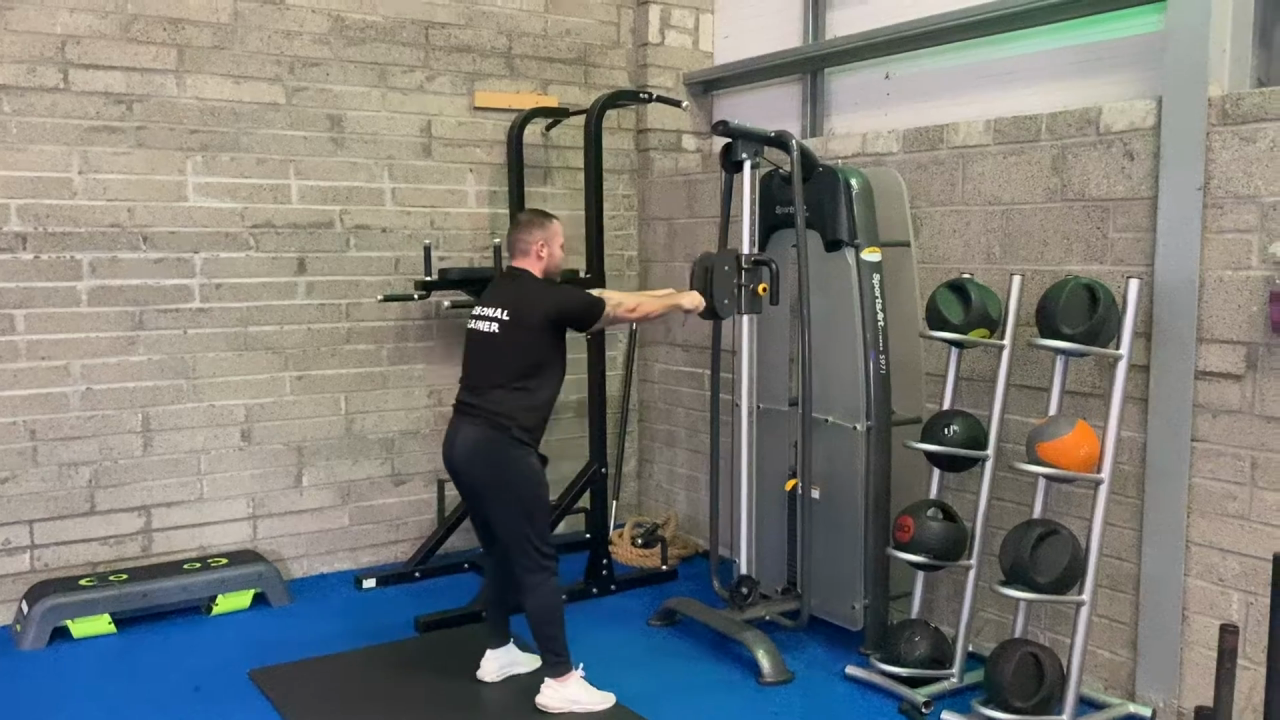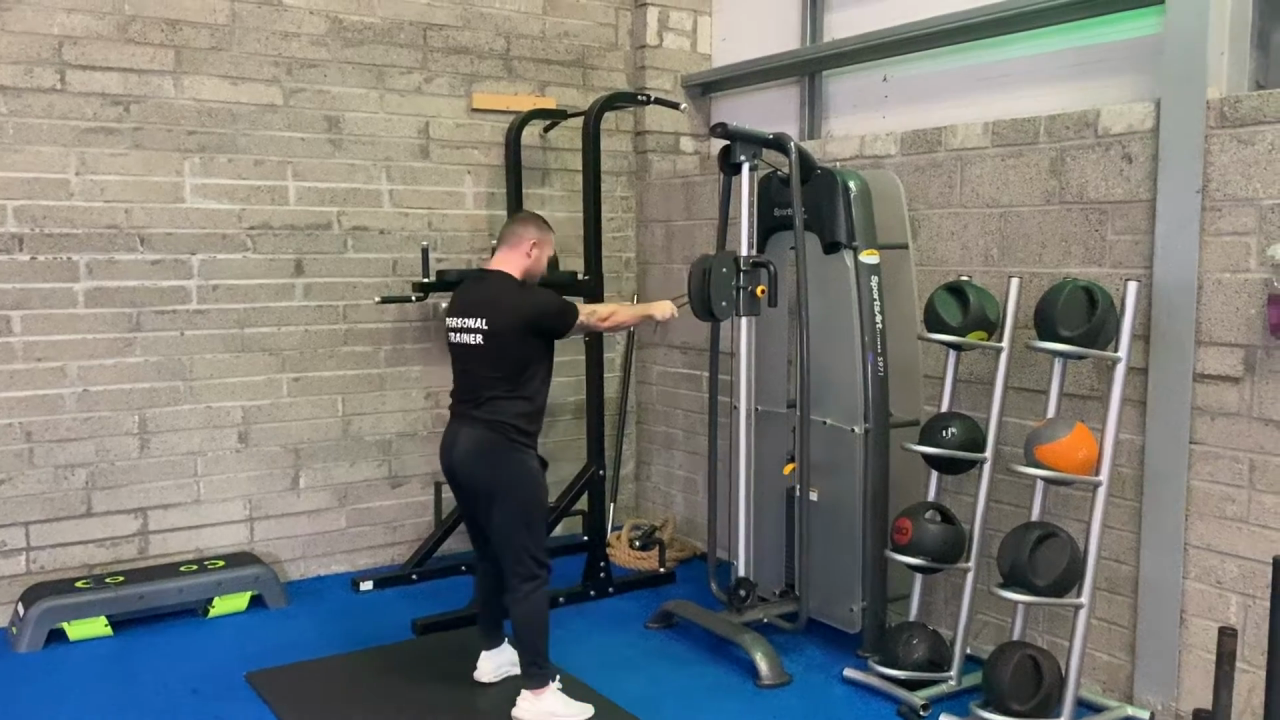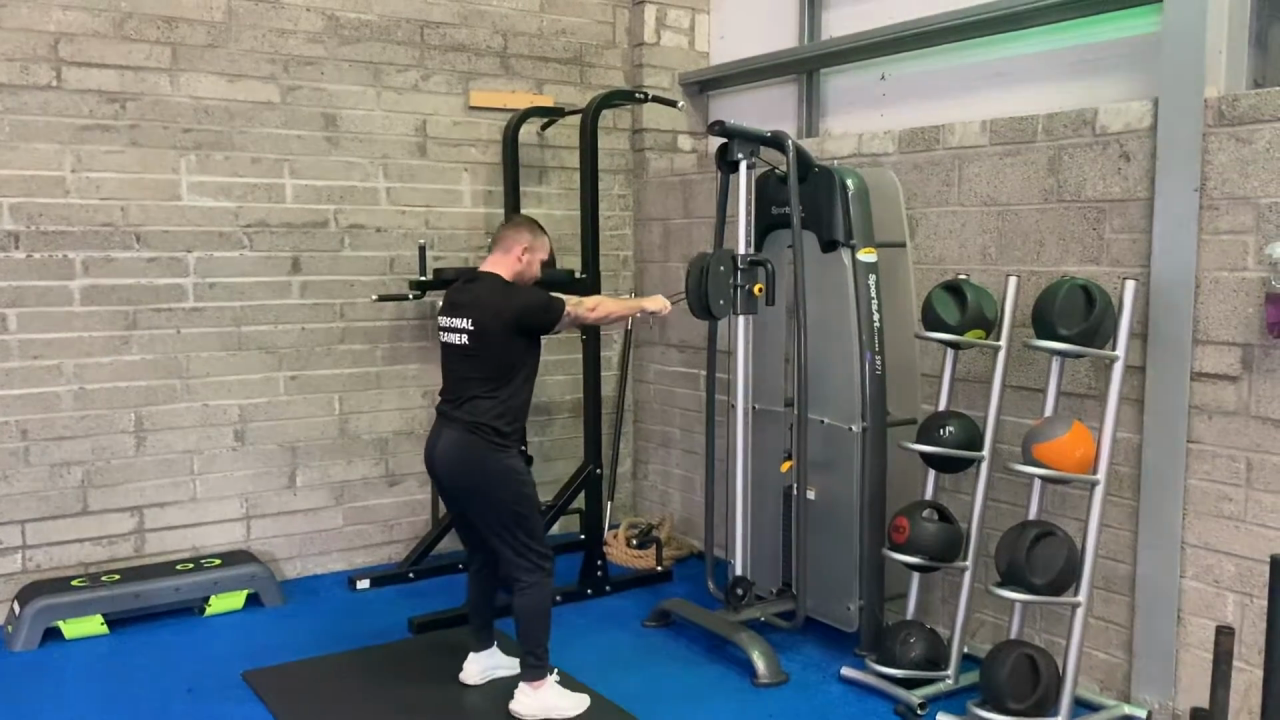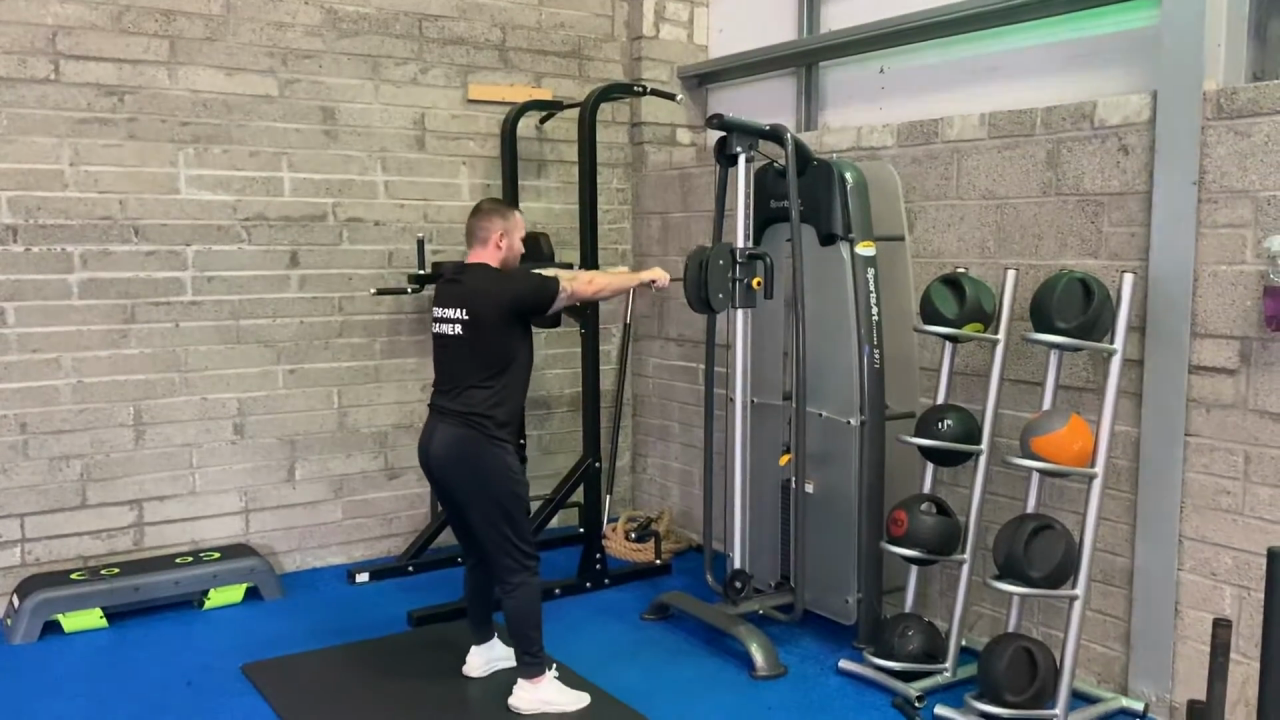
dt=0.5s
person 1, frame 1
left shoulder: (498, 292)
right shoulder: (547, 299)
left elbow: (597, 300)
right elbow: (626, 312)
left wrist: (661, 291)
right wrist: (680, 302)
left hip: (462, 440)
right hip: (501, 448)
left knee: (502, 552)
right knee: (537, 563)
left ankle: (498, 652)
right ankle: (561, 681)
person 1, frame 2
left shoulder: (464, 297)
right shoulder: (526, 303)
right elbow: (598, 320)
left wrist: (625, 308)
right wrist: (651, 311)
left hip: (459, 444)
right hip: (501, 451)
left knee: (491, 555)
right knee: (528, 571)
left ankle: (493, 654)
person 1, frame 3
left shoulder: (459, 296)
right shoulder: (513, 302)
right elbow: (587, 312)
right wrist: (644, 304)
left hip: (445, 445)
right hip: (483, 452)
left knee: (486, 556)
right knee: (532, 565)
left ankle: (482, 656)
person 1, frame 4
left shoulder: (450, 287)
right shoulder: (505, 289)
right elbow: (584, 289)
left wrist: (612, 275)
right wrist: (643, 277)
left hip: (439, 440)
right hip: (478, 447)
left knee: (480, 552)
right knee: (517, 563)
left ankle: (483, 649)
right ankle: (533, 683)
